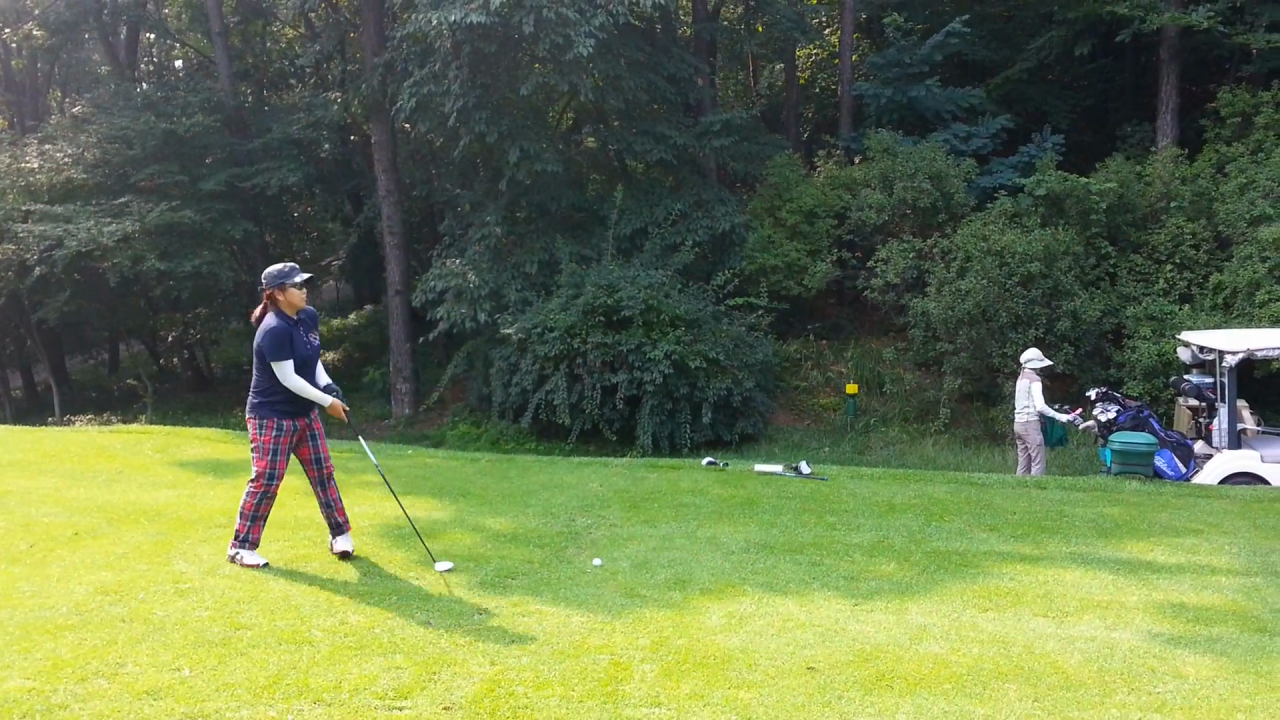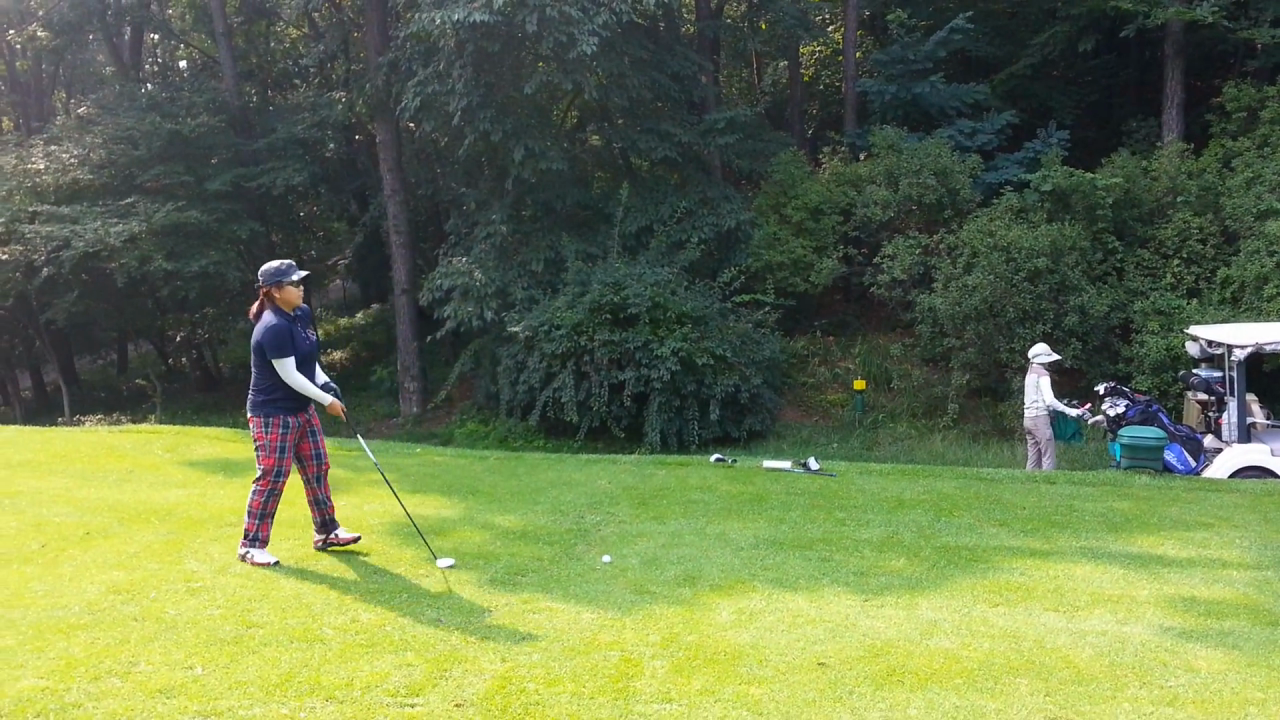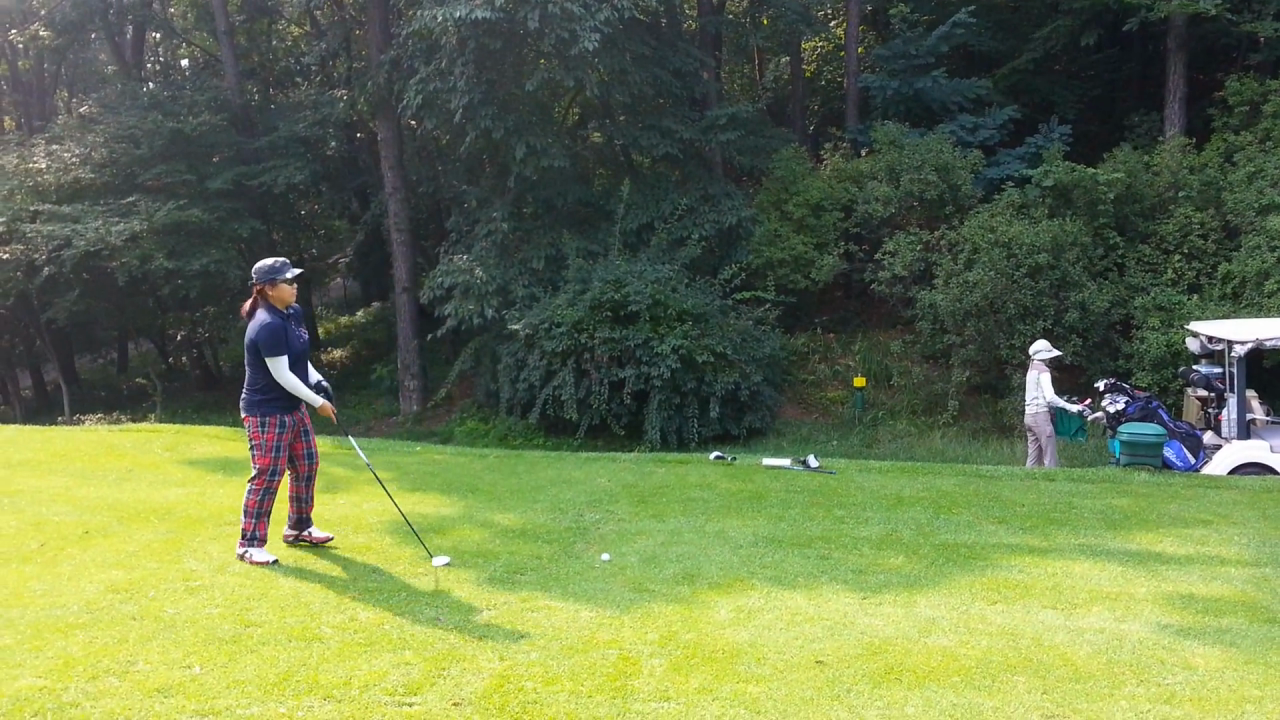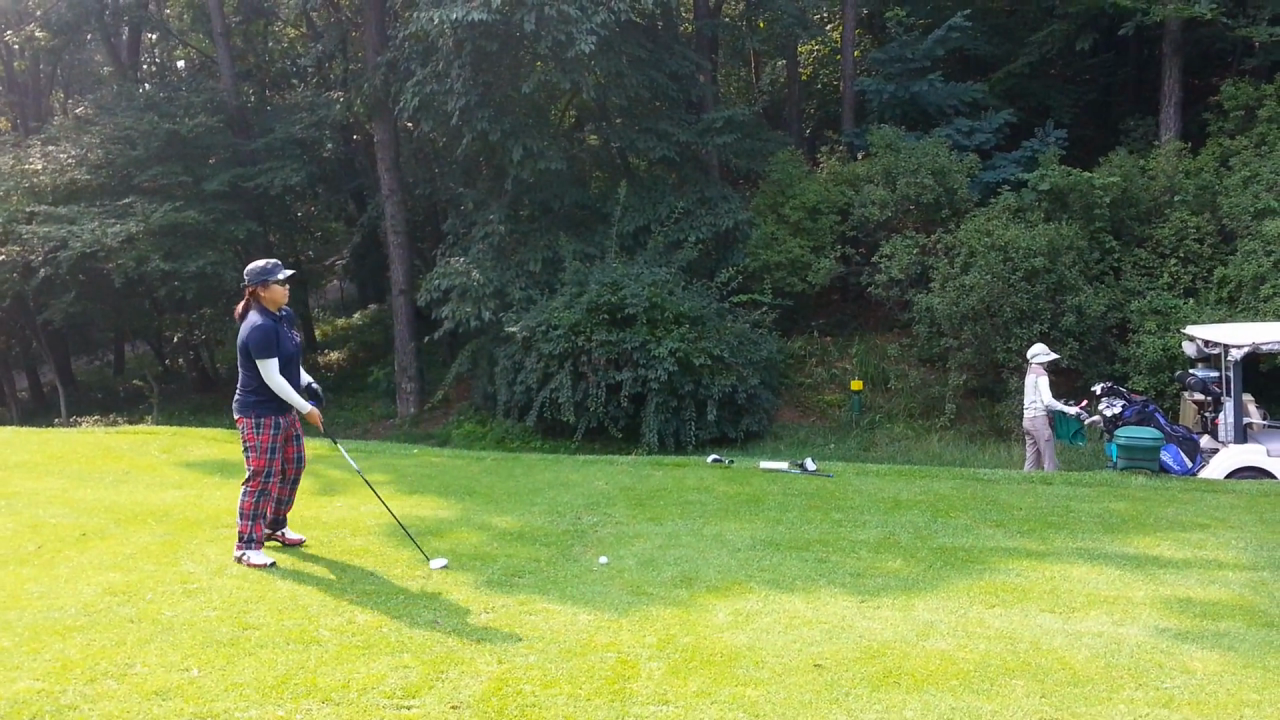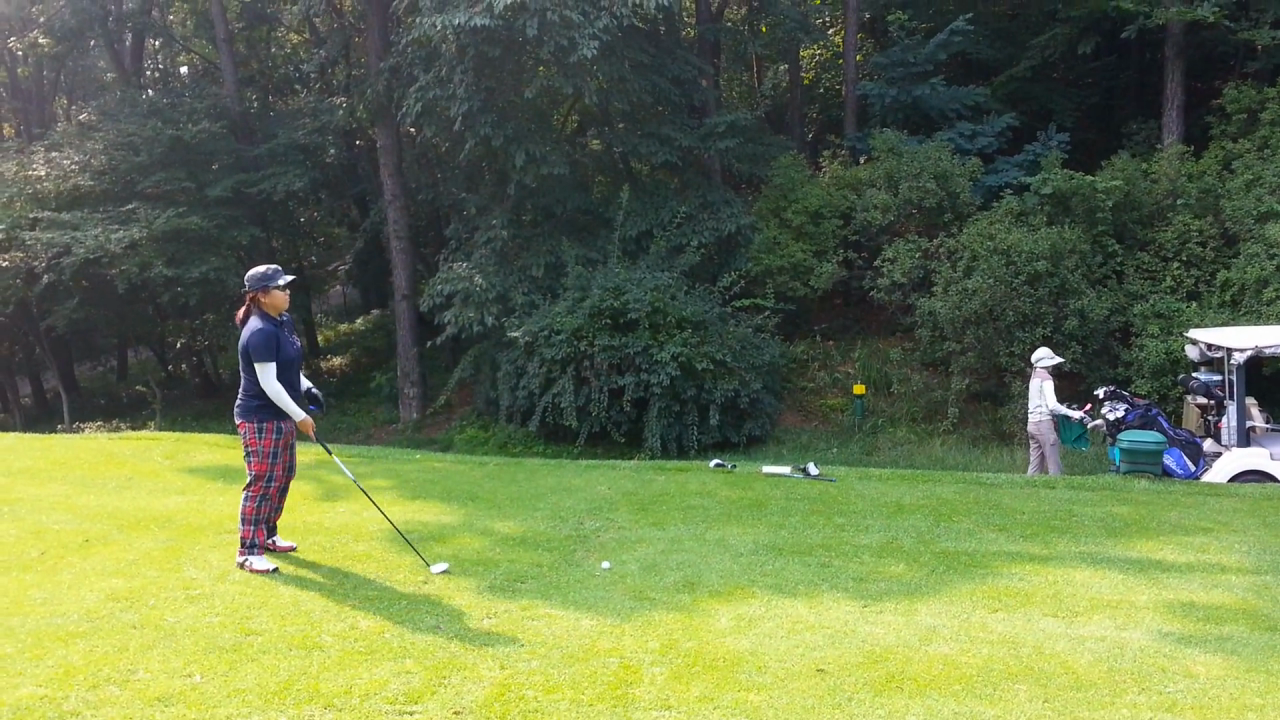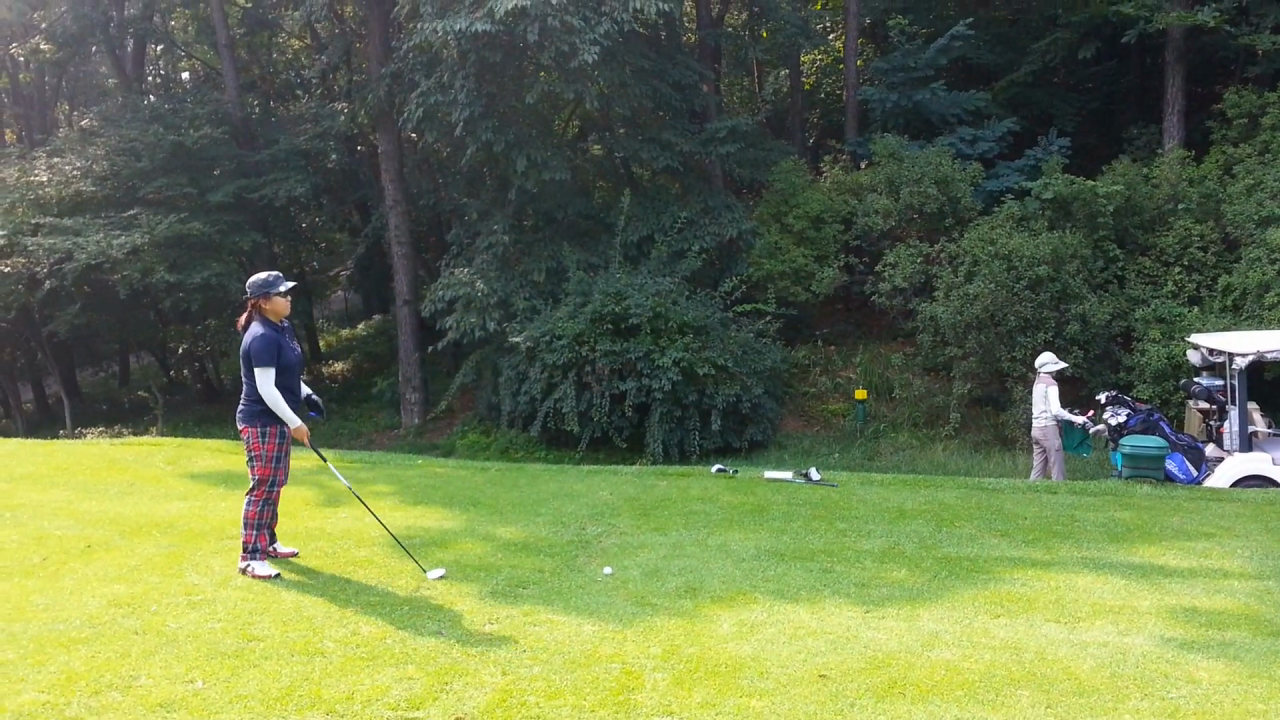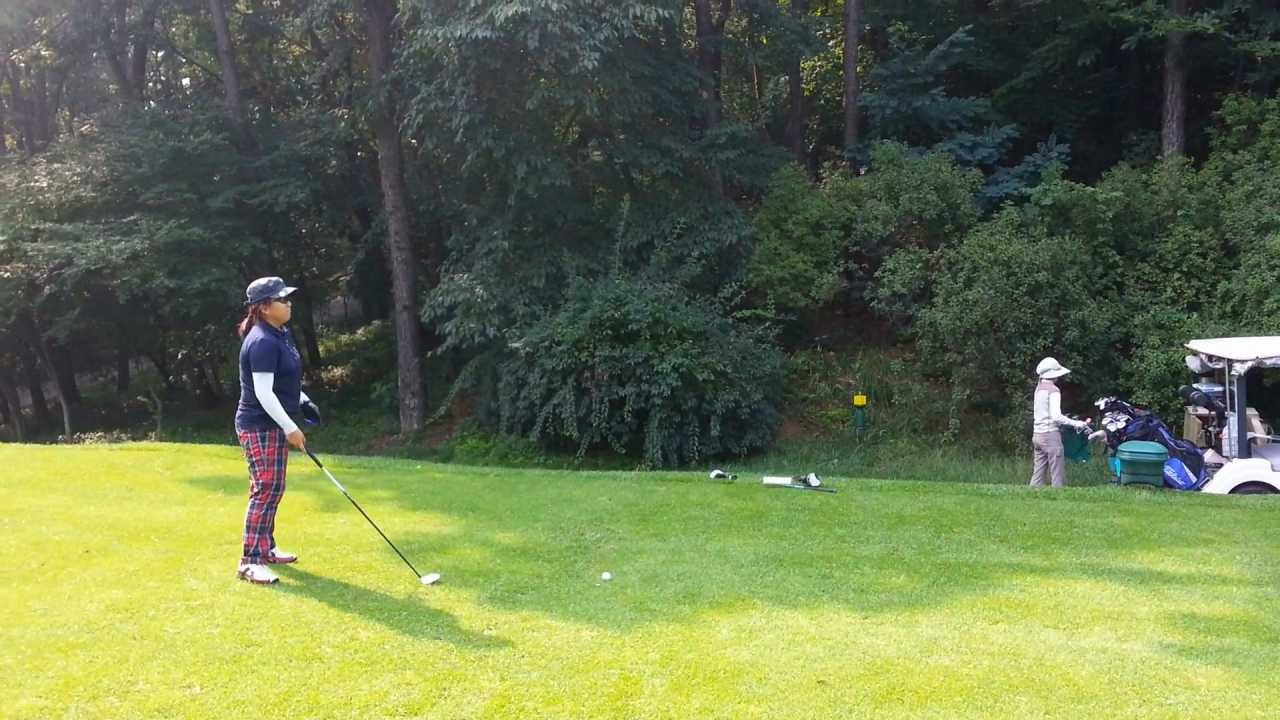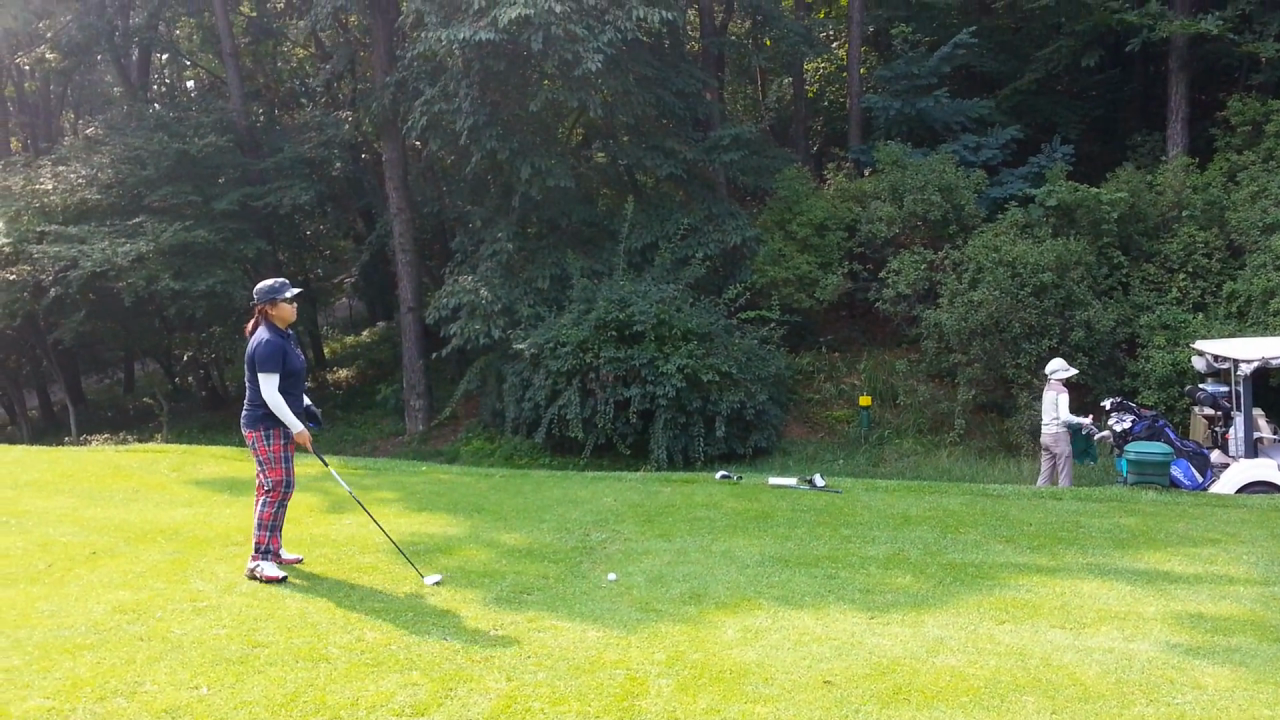
dt=0.1s
person 1, frame 1
left shoulder: (308, 317)
right shoulder: (274, 329)
right elbow: (289, 379)
left wrist: (327, 384)
right wrist: (327, 401)
left hip: (304, 410)
right hip: (270, 415)
left knee: (322, 470)
right knee: (266, 480)
left ankle: (339, 535)
right ankle: (241, 546)
person 1, frame 2
left shoulder: (302, 314)
right shoulder: (272, 327)
right elbow: (290, 376)
left wrist: (324, 381)
right wrist: (327, 400)
left hip: (301, 408)
right hip: (272, 413)
left knee: (317, 467)
right knee: (272, 478)
left ankle: (326, 531)
right ankle: (251, 545)
person 1, frame 3
left shoulder: (294, 313)
right shoulder: (267, 325)
right elbow: (283, 375)
left wrist: (317, 380)
right wrist: (318, 401)
left hip: (293, 407)
right hip: (265, 411)
left knee: (306, 463)
right knee: (267, 476)
left ankle: (299, 527)
right ankle: (249, 544)
person 1, frame 4
left shoulder: (285, 316)
right shoulder: (259, 327)
right elbow: (272, 379)
left wrist: (308, 383)
right wrist: (307, 408)
left hip: (284, 410)
right hip: (258, 413)
left knee: (294, 467)
right knee: (262, 478)
left ankle: (273, 527)
right ankle: (247, 546)
person 1, frame 5
left shoulder: (284, 322)
right shoulder: (260, 332)
right elbow: (268, 383)
left wrist: (306, 388)
right wrist: (300, 416)
left hip: (279, 415)
right hip: (259, 418)
left knee: (282, 477)
right knee: (262, 482)
left ankle: (267, 535)
right ankle: (249, 552)
person 1, frame 6
left shoulder: (284, 328)
right shoulder: (261, 337)
right elbow: (266, 388)
left wrist: (306, 394)
right wrist: (295, 423)
left hip: (279, 420)
right hip: (261, 423)
left knee: (275, 484)
right knee: (264, 487)
left ankle: (266, 542)
right ankle: (251, 557)
person 1, frame 7
left shoulder: (282, 335)
right shoulder: (262, 342)
right elbow: (264, 393)
left wrist: (304, 401)
right wrist: (291, 428)
left hip: (274, 425)
right hip: (260, 426)
left knee: (269, 488)
right knee: (267, 489)
left ankle: (265, 548)
right ankle: (251, 561)
person 1, frame 8
left shoulder: (286, 336)
right shoulder: (268, 342)
right elbow: (269, 393)
left wrist: (306, 405)
right wrist: (297, 427)
left hip: (279, 425)
right hip: (265, 426)
left knee: (273, 487)
right knee: (279, 487)
left ankle: (271, 548)
right ankle: (261, 559)
